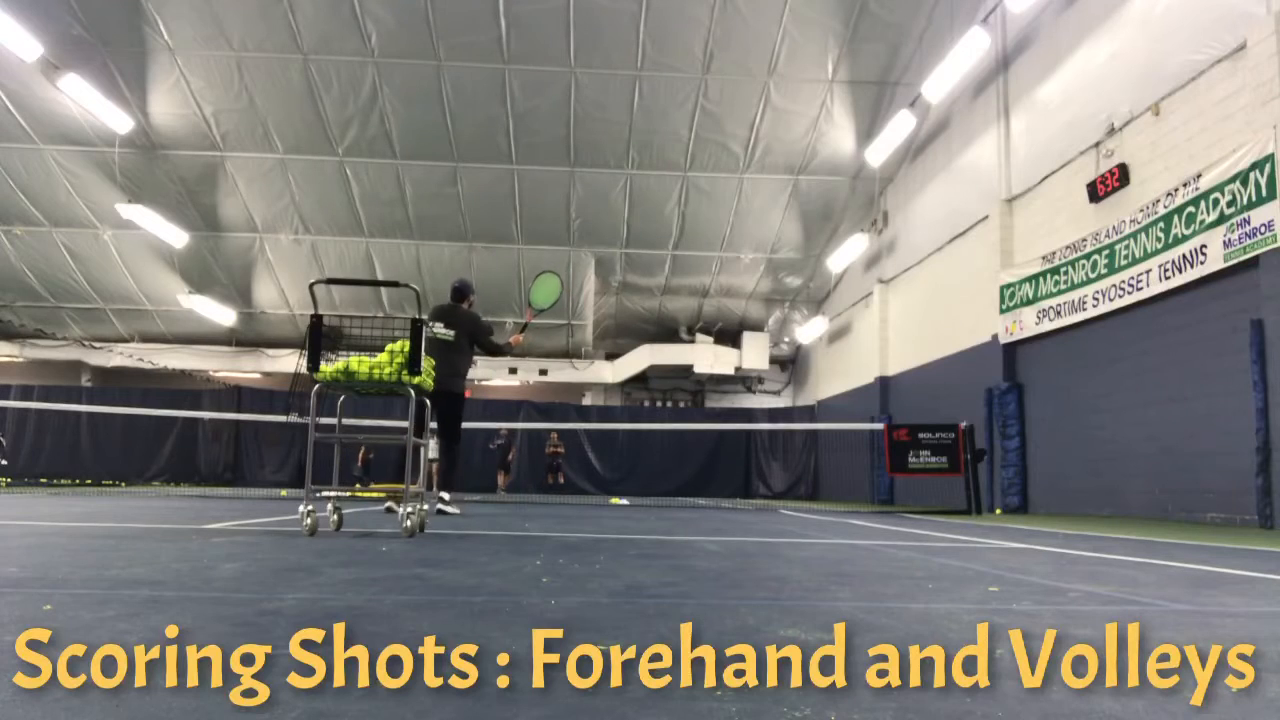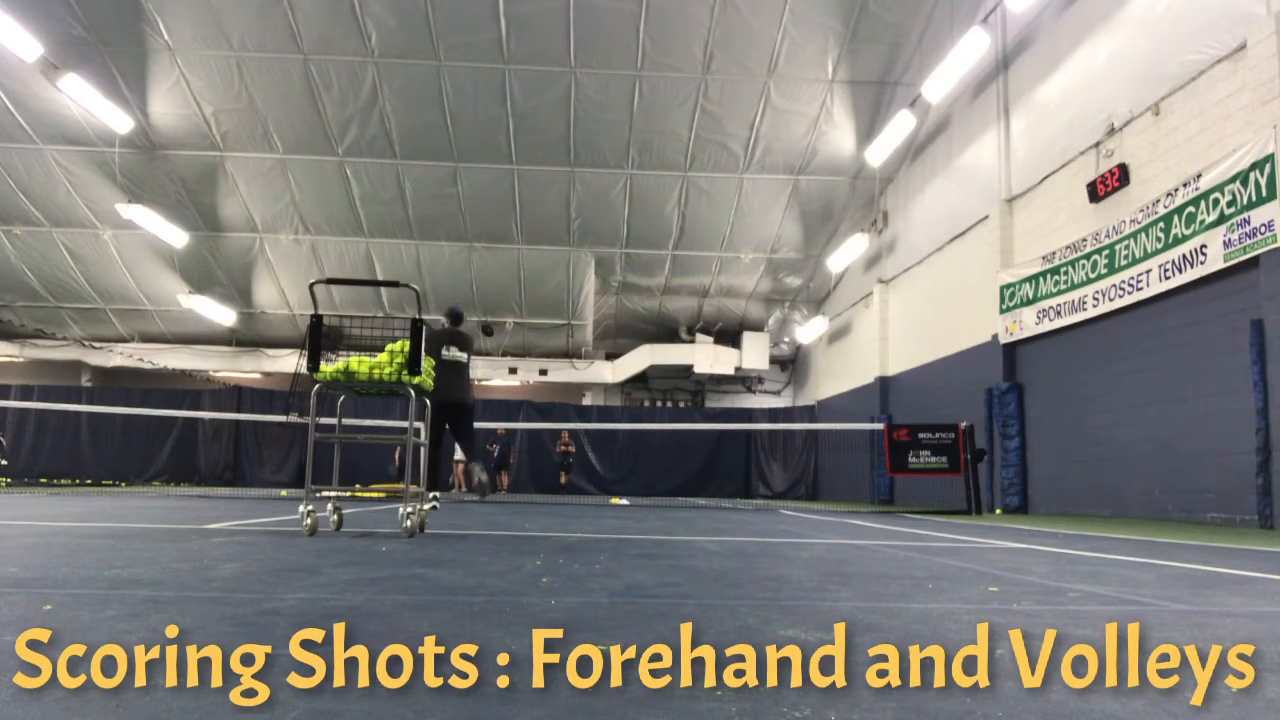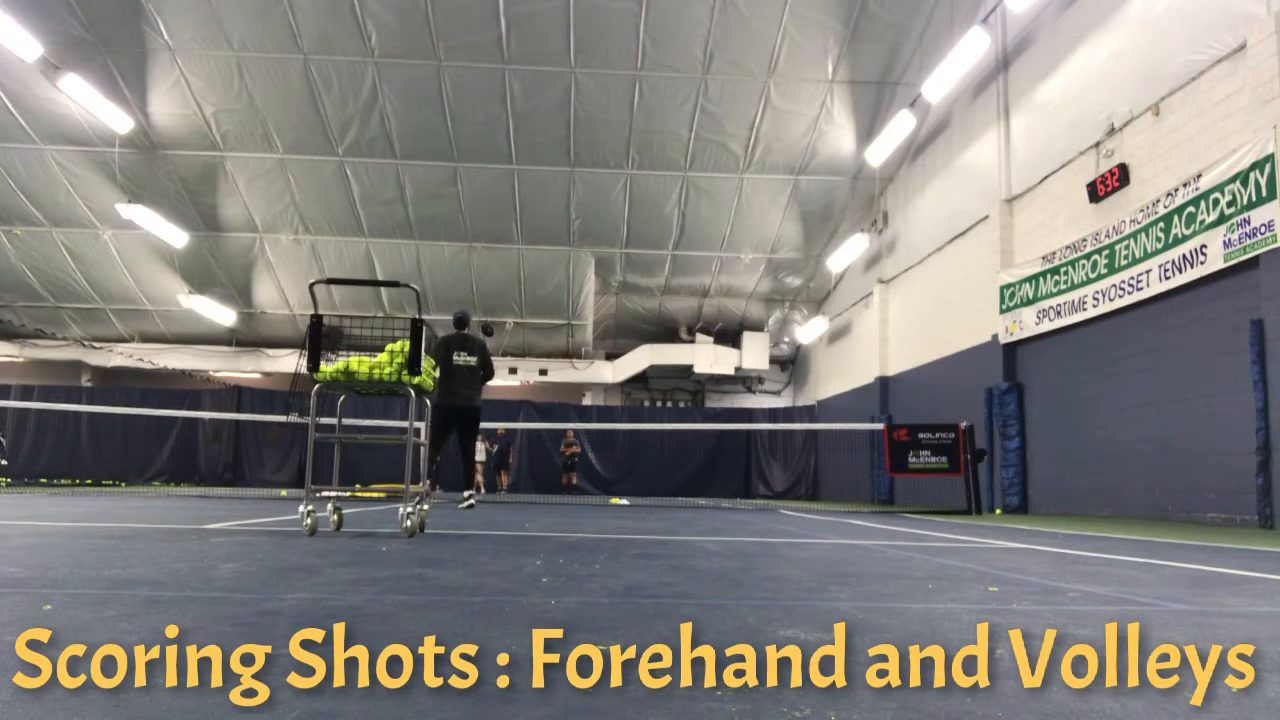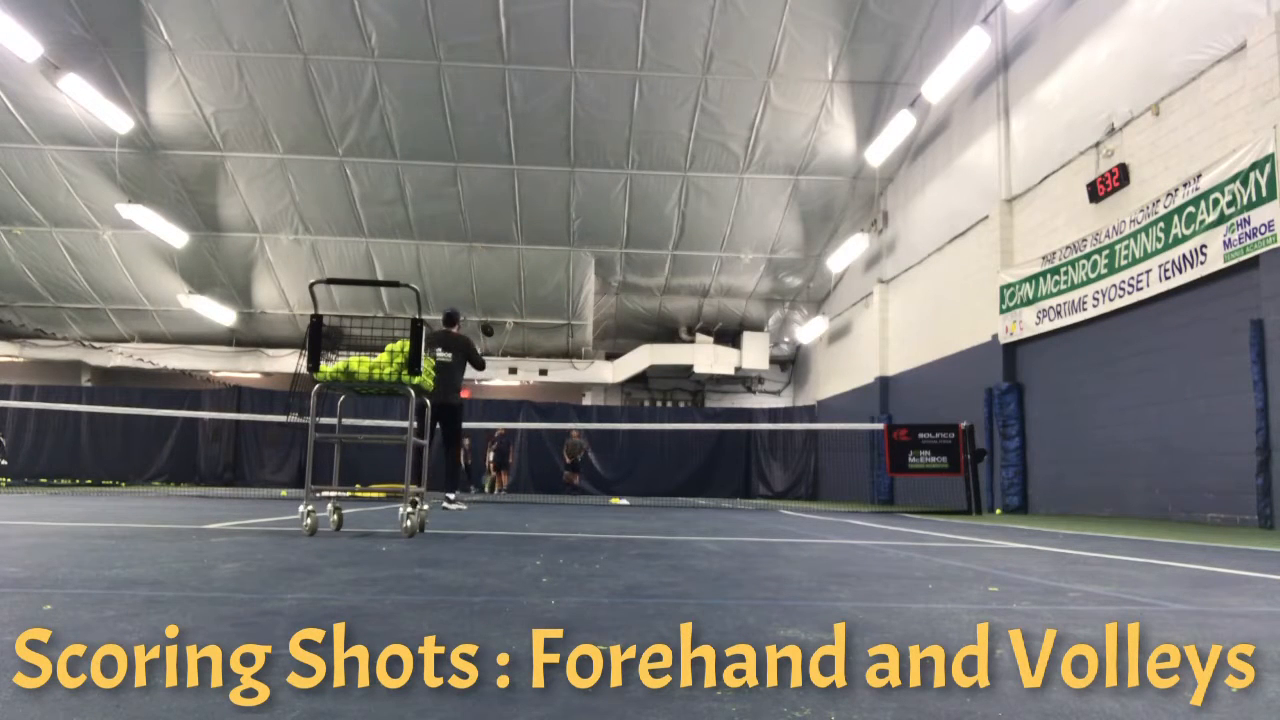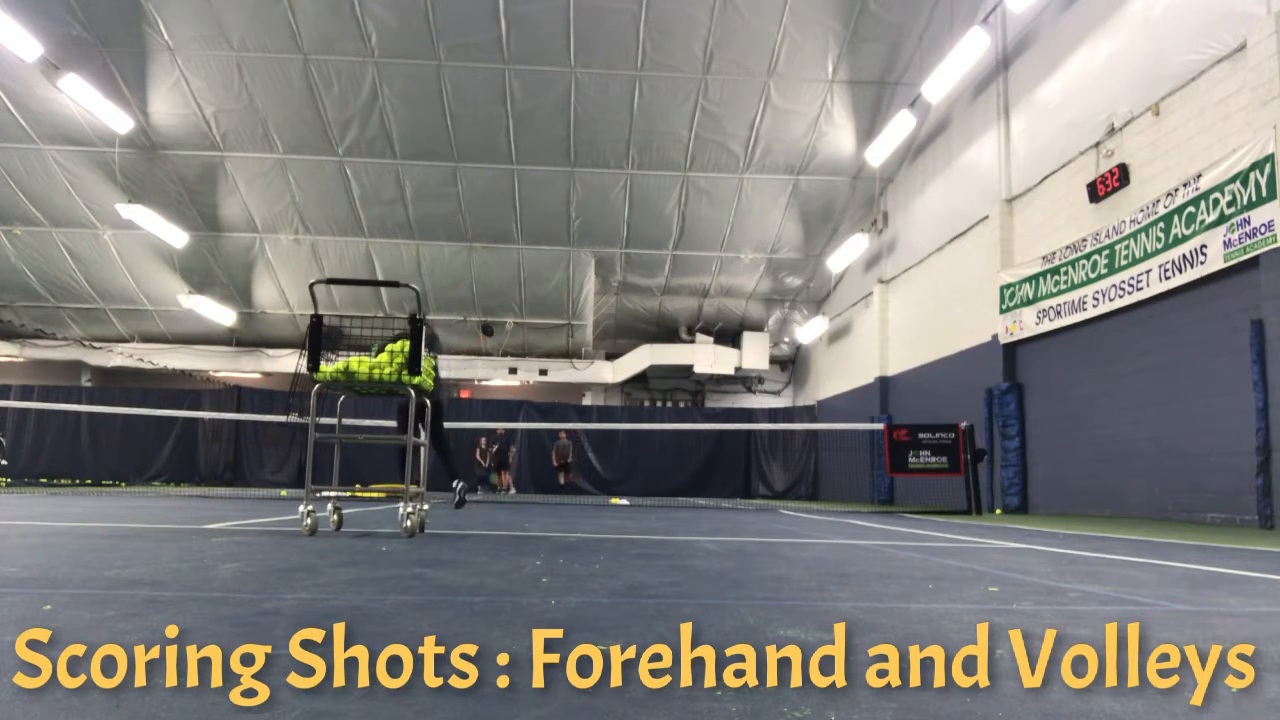
dt=1s
person 1, frame 1
left shoulder: (434, 314)
right shoulder: (471, 319)
right elbow: (492, 349)
right wrist: (511, 344)
right hip: (450, 388)
left knee: (413, 439)
right knee: (450, 443)
right ankle: (444, 498)
person 1, frame 2
left shoulder: (434, 336)
right shoulder: (468, 341)
left hip: (437, 400)
right hip: (463, 401)
left knee: (432, 448)
right knee: (467, 442)
left ankle: (432, 495)
right ankle: (476, 467)
person 1, frame 3
left shoulder: (445, 342)
right shoulder: (479, 345)
left elbow: (434, 366)
right elbow: (489, 373)
left hip: (446, 403)
right hip: (471, 404)
left knee: (433, 447)
right knee: (467, 450)
right ankle: (469, 494)
person 1, frame 4
left shoulder: (427, 339)
right shoulder: (463, 342)
right elbow: (480, 365)
right wrist: (476, 354)
left hip: (427, 400)
right hip: (450, 402)
right knee: (452, 449)
right ankle: (450, 496)
person 1, frame 5
left shoulder: (402, 339)
right shoulder: (433, 340)
left hip: (409, 400)
right hip: (433, 399)
right knee: (441, 444)
right ankle: (457, 481)
